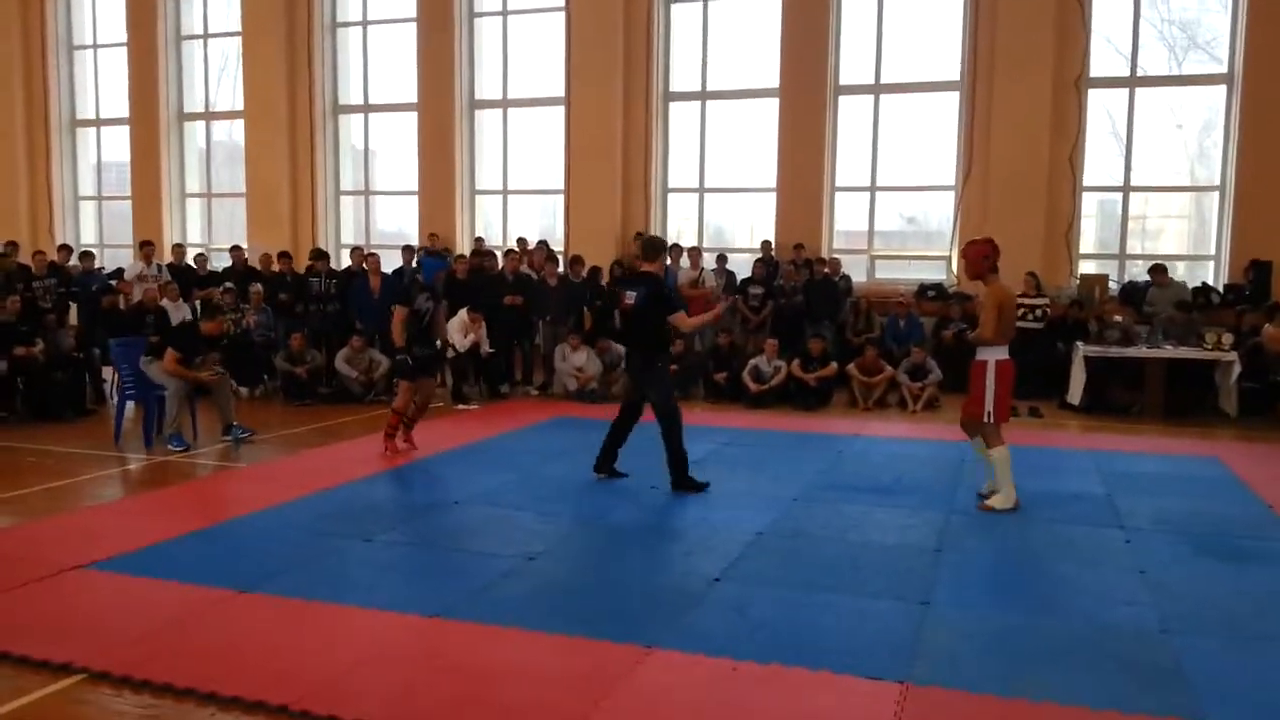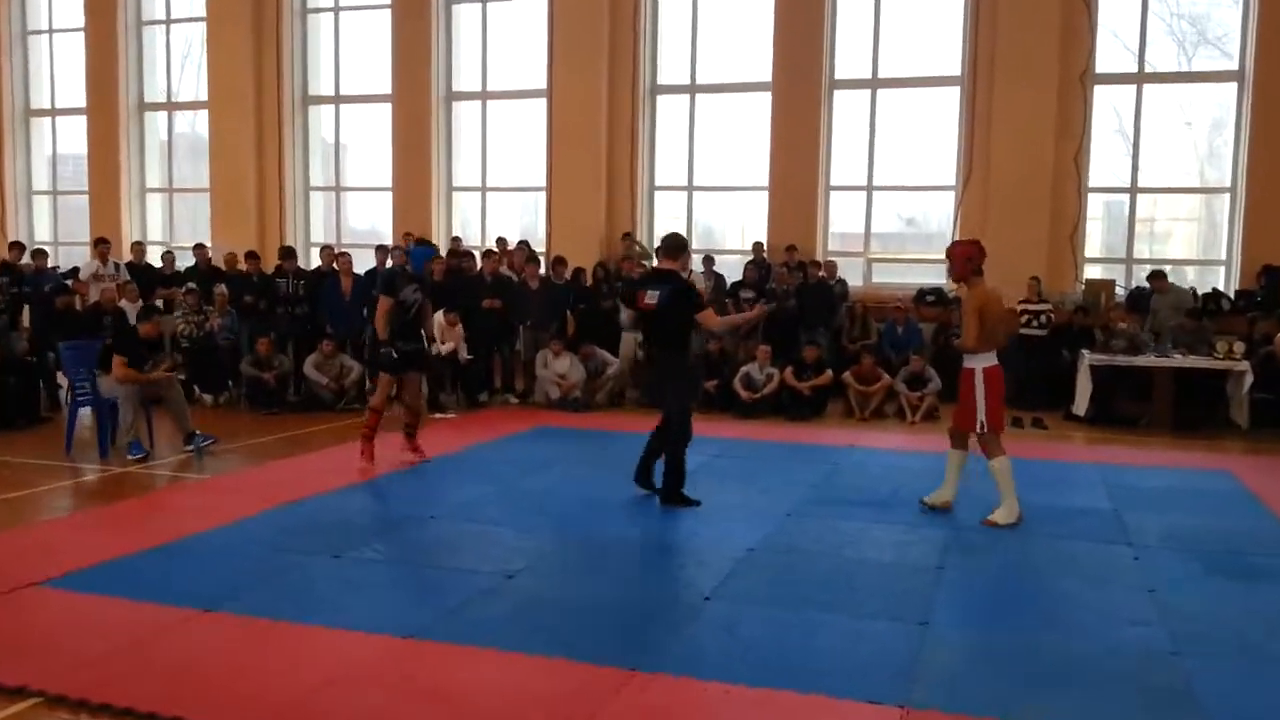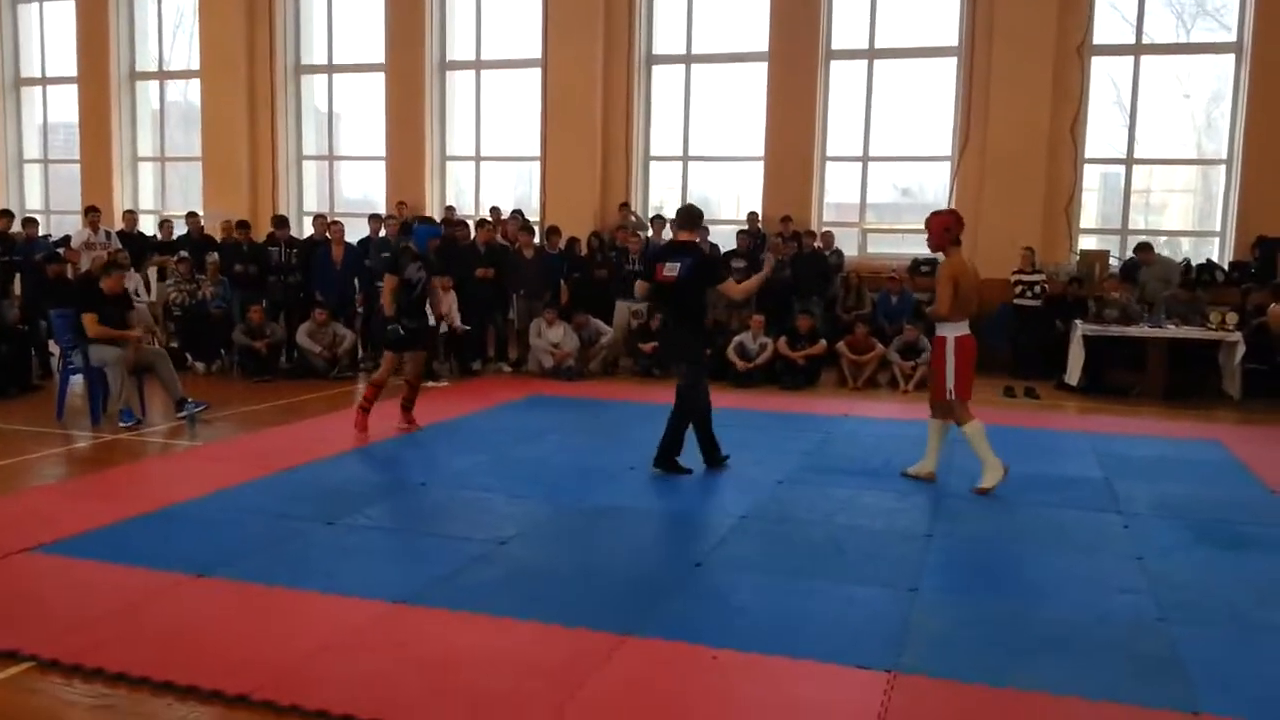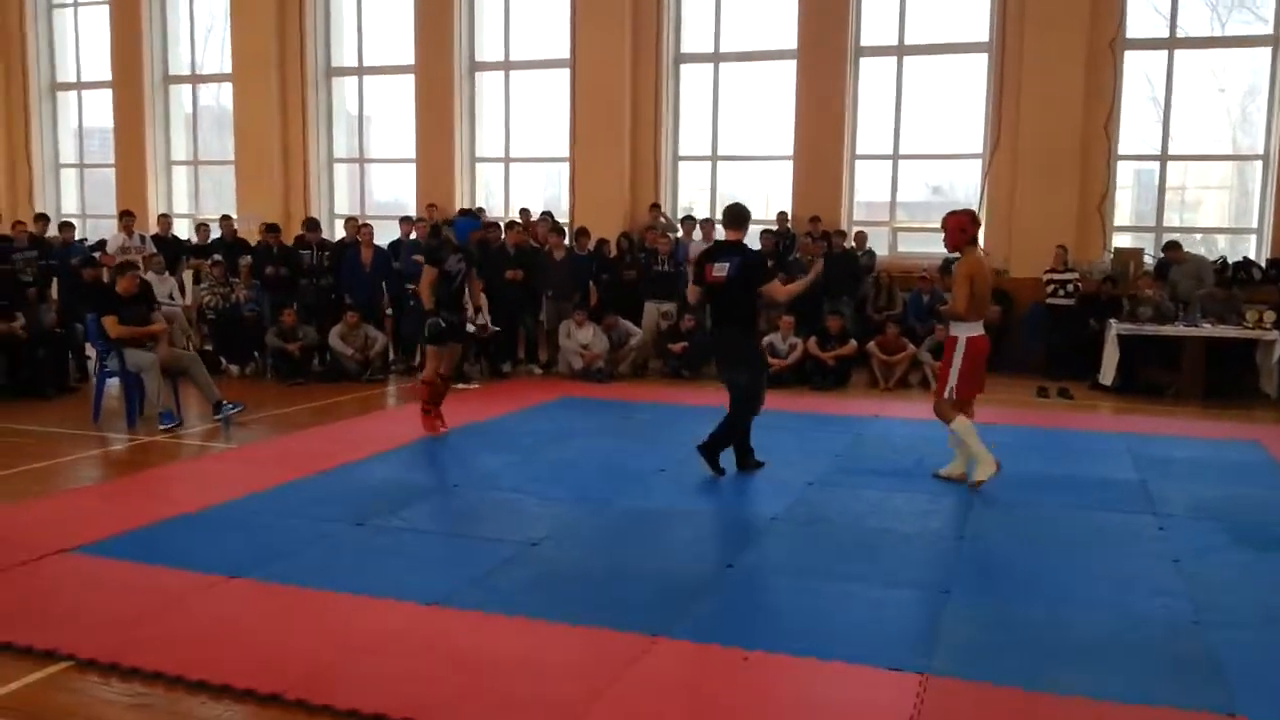
dt=0.2s
person 1, frame 1
left shoulder: (991, 293)
right shoulder: (1003, 290)
left elbow: (987, 335)
left wrist: (969, 336)
right wrist: (975, 335)
left hip: (992, 366)
right hip: (994, 363)
left knee: (989, 430)
right knee: (969, 422)
left ankle: (1007, 494)
right ankle: (997, 480)
person 1, frame 2
left shoulder: (972, 297)
right shoulder: (992, 295)
left elbow: (969, 343)
right elbow: (1003, 337)
left wrist: (952, 343)
right wrist: (986, 344)
left hip: (979, 374)
right hip: (985, 370)
left knee: (989, 440)
right knee: (958, 433)
left ankle: (1010, 506)
right ankle: (945, 494)
person 1, frame 3
left shoulder: (947, 267)
right shoulder: (966, 265)
left elbow: (942, 311)
left wrist: (926, 311)
right wrist: (946, 312)
left hip: (950, 342)
right hip: (959, 338)
left knee: (958, 409)
right knee: (939, 404)
left ankle: (993, 466)
right ankle: (928, 465)
person 1, frame 4
left shoulder: (964, 266)
right shoulder: (982, 264)
left elbow: (959, 309)
left wrist: (942, 310)
right wrist: (950, 311)
left hip: (963, 342)
right hip: (976, 338)
left knee: (944, 407)
right knee: (962, 405)
left ankle: (985, 460)
right ankle: (960, 466)
person 2, frame 1
left shoulder: (626, 283)
right shoulder: (659, 288)
left elbow: (624, 317)
right elbow: (685, 325)
right wrist: (716, 312)
left hip: (634, 358)
right hip: (653, 361)
left knee: (629, 412)
right knee: (670, 417)
left ankle: (604, 462)
right ankle: (680, 477)
person 2, frame 2
left shoulder: (640, 283)
right shoulder: (682, 288)
right elbow: (715, 325)
right wrist: (752, 314)
left hip: (653, 361)
right hip: (675, 363)
left knee: (671, 421)
right knee: (679, 427)
left ankle: (644, 471)
right ankle: (671, 490)
person 2, frame 3
left shoulder: (657, 256)
right shoulder: (702, 259)
left elbow: (639, 294)
right elbow: (738, 293)
right wrist: (764, 273)
left hip: (670, 334)
right hip: (692, 335)
left knee: (697, 393)
right knee: (689, 397)
left ankle: (711, 454)
right ankle: (665, 456)
person 2, frame 4
left shoulder: (705, 257)
right shoulder: (750, 258)
left elbow: (693, 299)
right elbow: (781, 295)
left wrist: (695, 278)
right wrist: (812, 276)
left hip: (718, 337)
right hip: (743, 336)
left knee: (742, 395)
right knee: (750, 398)
left ankle: (745, 457)
right ankle: (712, 446)
person 3, frame 1
left shoulder: (434, 290)
right shoulder: (408, 290)
left elbow: (438, 318)
right elbow: (397, 323)
left wrist: (444, 344)
right wrist: (400, 351)
left hip: (428, 348)
right hip: (410, 349)
left knee: (426, 395)
right knee: (405, 396)
left ankle: (407, 430)
right ankle: (389, 438)
person 3, frame 2
left shoulder: (421, 282)
right shoulder: (394, 279)
right elbow: (381, 313)
right wrist: (384, 343)
left hip: (414, 342)
right hip: (394, 342)
left knee: (413, 393)
right knee: (383, 391)
left ankle: (411, 439)
right ankle: (367, 440)
person 3, frame 3
left shoulder: (427, 259)
right shoulder: (399, 257)
left elbow: (430, 289)
right elbow: (387, 292)
right wrist: (391, 321)
left hip: (419, 320)
right hip: (398, 320)
left knee: (416, 369)
right knee: (387, 368)
left ankle: (406, 413)
right ankle: (363, 411)
person 3, frame 4
left shoulder: (467, 251)
right shoulder: (438, 249)
left elbow: (472, 281)
right elbow: (425, 284)
left wrist: (480, 310)
right wrist: (430, 313)
left hip: (457, 312)
right hip: (438, 312)
left knee: (450, 364)
right knee: (433, 364)
left ankle: (435, 408)
right ankle: (426, 413)
person 4, frame 1
left shoulder: (215, 336)
right shoulder: (185, 332)
left elbow: (207, 359)
right elbow: (168, 365)
left wrist: (206, 371)
right wrist: (197, 377)
right hip: (155, 361)
left knee: (221, 378)
right knee: (177, 385)
left ankle: (229, 426)
right ankle: (173, 435)
person 4, frame 2
left shoulder: (155, 338)
right shoulder: (125, 337)
left elbow: (159, 362)
right elbow: (119, 373)
left wrist: (161, 371)
right wrist: (151, 377)
right hip: (107, 378)
left knee: (172, 386)
right knee: (130, 390)
left ankle: (190, 435)
right ankle: (132, 443)
person 4, frame 3
left shoulder: (123, 295)
right shoulder: (90, 297)
left elbow: (132, 323)
right elbow: (92, 331)
left wrist: (134, 340)
right wrist: (127, 335)
left hip: (120, 346)
right hip: (92, 348)
left knee: (158, 354)
right knee: (117, 356)
left ankle: (181, 402)
right ankle: (124, 410)
person 4, frame 4
left shoulder: (143, 296)
right shoulder: (108, 301)
left elbow: (160, 324)
right elbow: (114, 332)
left wrist: (163, 345)
right wrist: (150, 329)
left hip: (147, 348)
right hip: (121, 353)
left knee: (191, 358)
right knee: (151, 361)
left ankle: (217, 404)
right ankle: (164, 413)
